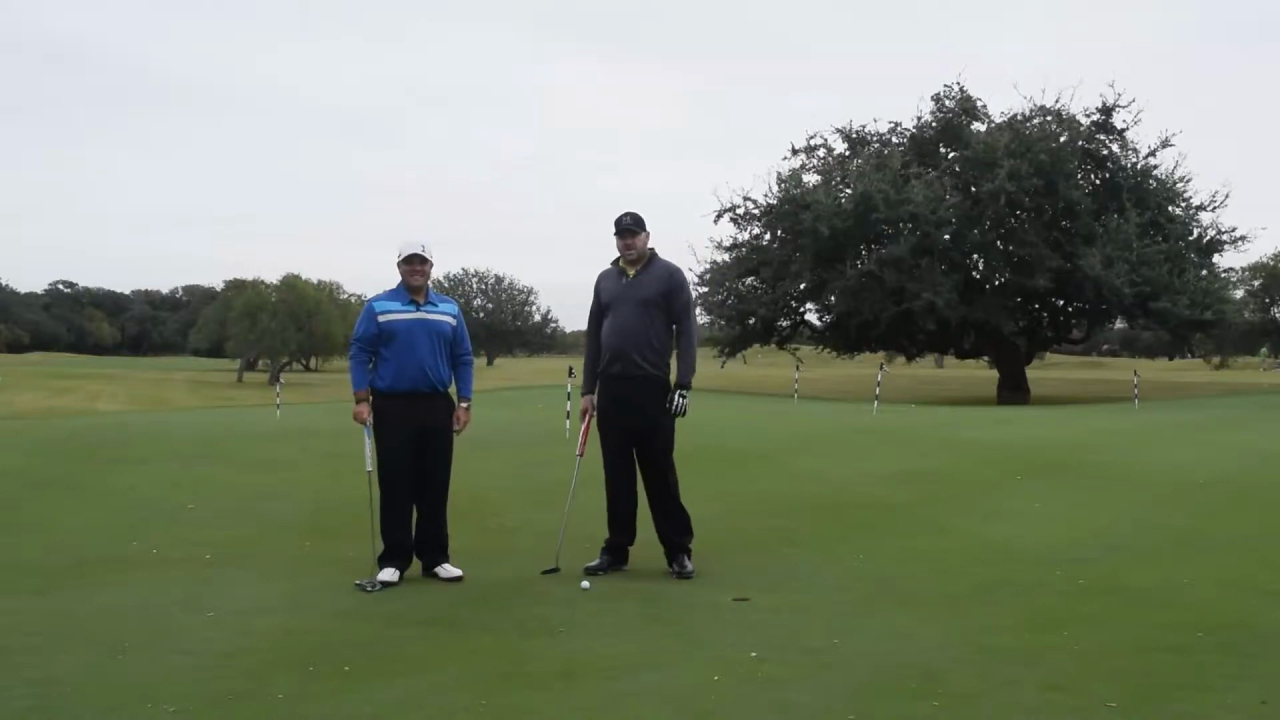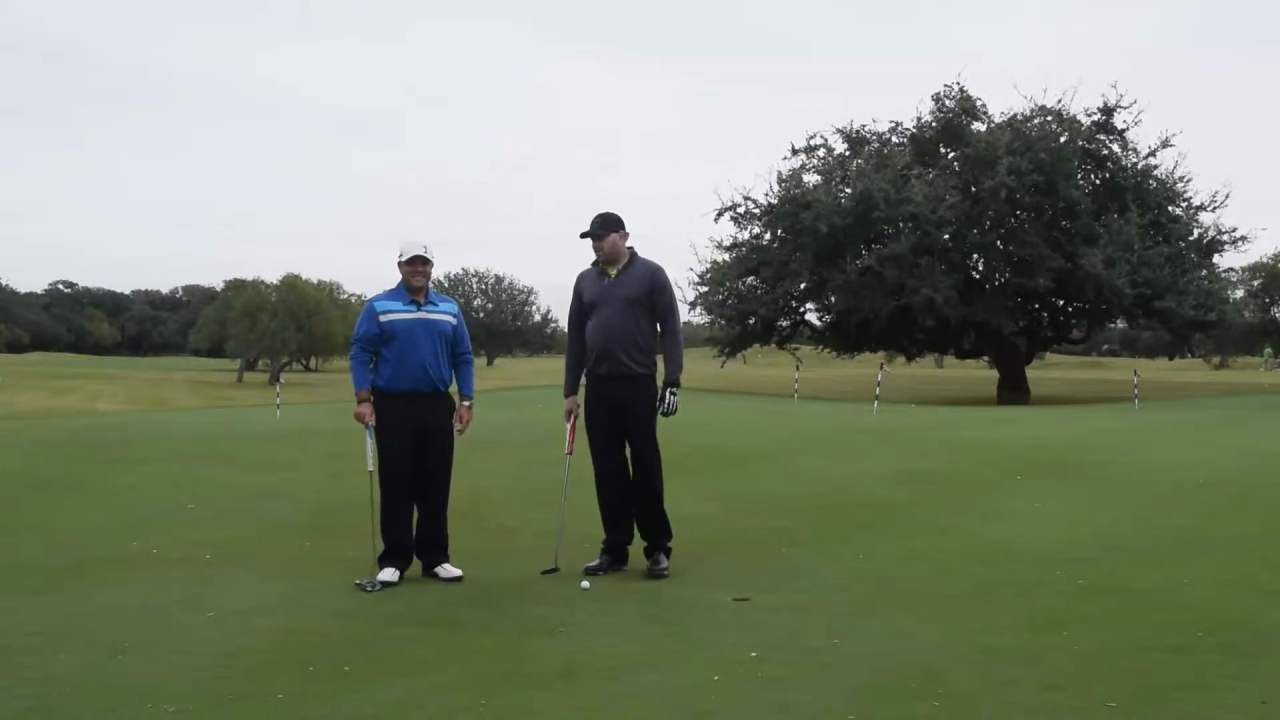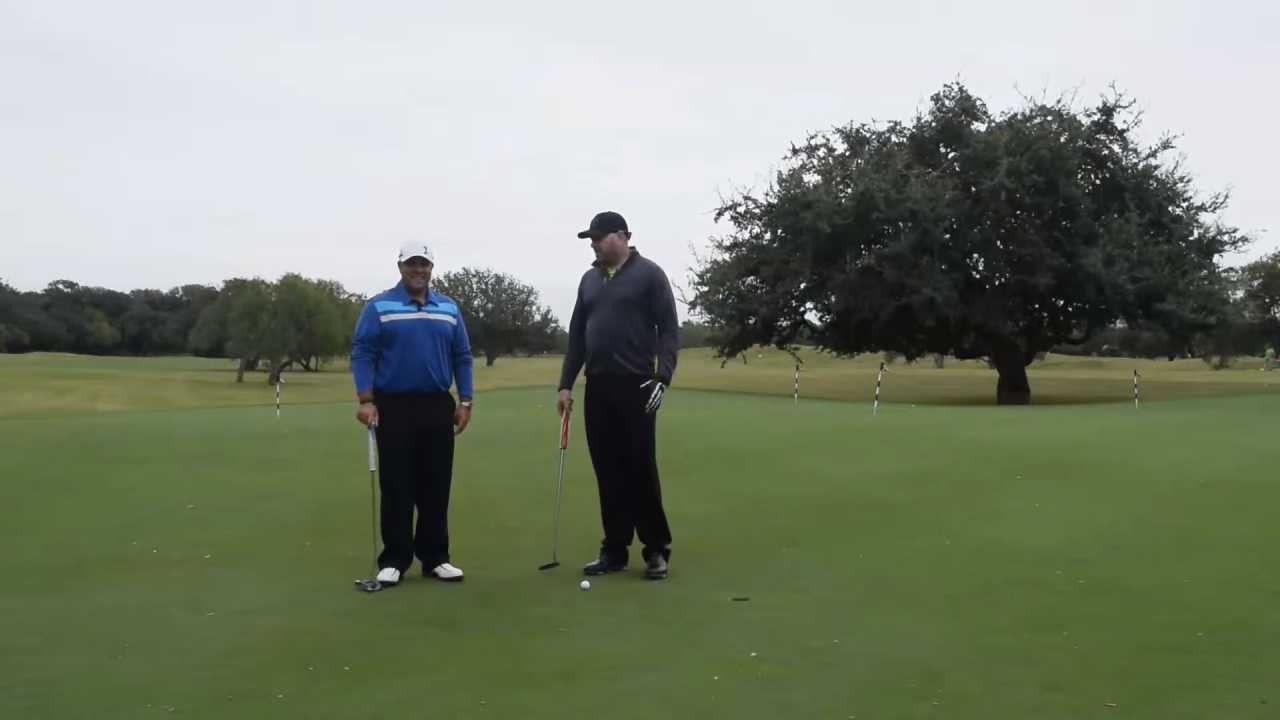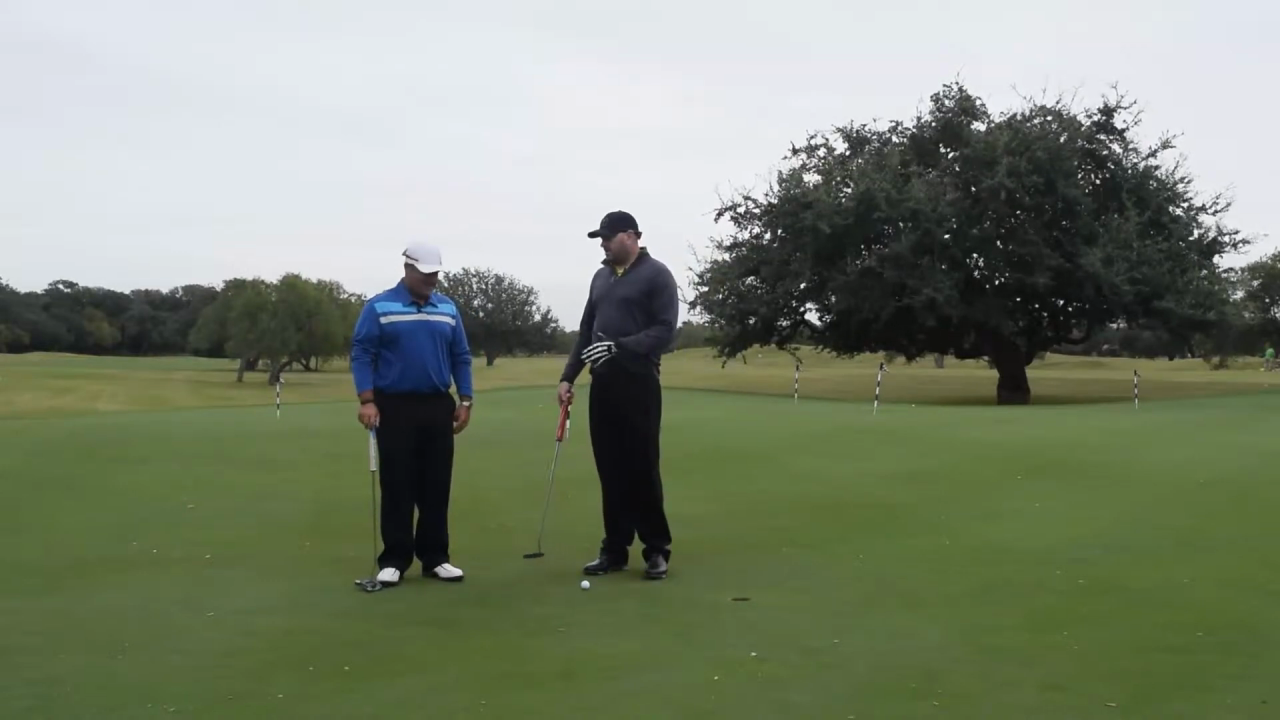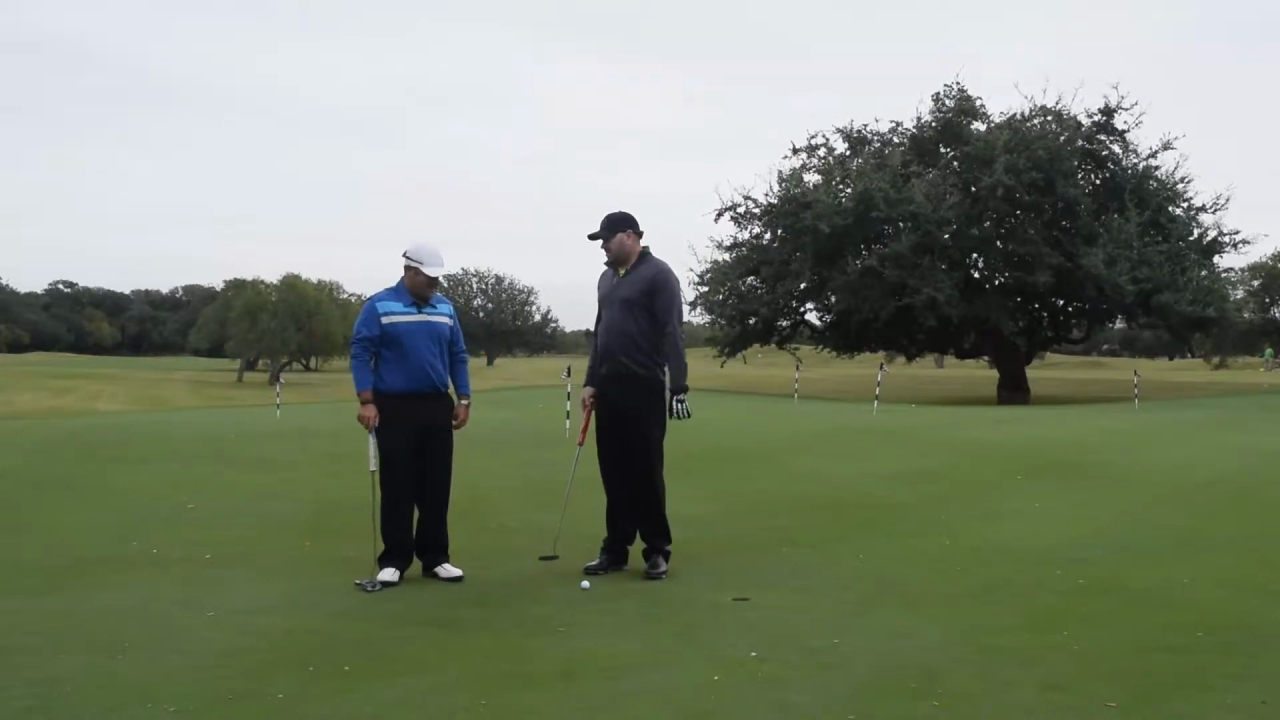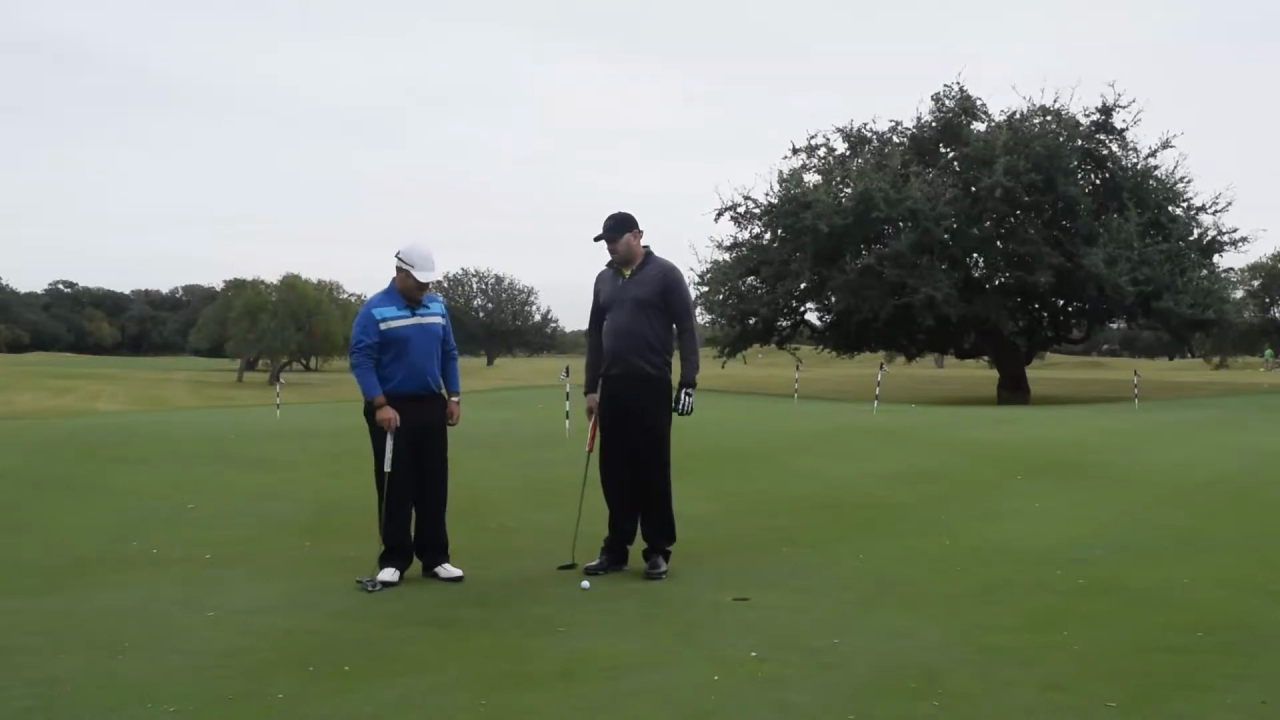
dt=0.4s
person 1, frame 1
left shoulder: (669, 275)
right shoulder: (605, 279)
left elbow: (686, 332)
right elbow: (594, 337)
left wrist: (683, 384)
right wrist: (588, 389)
left hip: (653, 387)
right hip: (611, 388)
left knee: (659, 470)
right knee: (616, 472)
left ankle: (678, 549)
right ankle: (616, 549)
person 1, frame 2
left shoulder: (650, 274)
right shoulder: (585, 280)
left elbow: (670, 329)
right elbow: (575, 338)
left wrist: (672, 381)
right wrist: (570, 390)
left hip: (639, 385)
right hip: (598, 388)
left knee: (646, 467)
right knee: (607, 471)
left ankle: (658, 546)
right ankle: (615, 548)
person 1, frame 3
left shoulder: (649, 274)
right shoulder: (589, 279)
left elbow: (669, 329)
right elbow: (577, 335)
left wrist: (662, 377)
right wrist: (566, 384)
left hip: (635, 386)
right hip: (597, 386)
left knee: (640, 469)
right knee: (607, 471)
left ankle: (657, 548)
right ankle: (614, 548)
person 1, frame 4
left shoulder: (656, 275)
right shoulder: (601, 277)
left elbow: (664, 330)
right elbow: (587, 331)
left wrist: (618, 346)
right wrist: (568, 376)
left hip: (639, 385)
right hip: (602, 385)
left knee: (643, 469)
right knee: (610, 471)
left ankle: (657, 549)
right ankle: (615, 549)
person 1, frame 5
left shoulder: (658, 274)
right shoulder: (607, 277)
left elbow: (673, 333)
left wrist: (678, 386)
right wrist: (590, 381)
left hip: (645, 389)
right hip: (609, 386)
left knee: (645, 470)
right knee: (614, 471)
left ankle: (657, 549)
right ankle: (615, 548)
person 1, frame 6
left shoulder: (664, 274)
right shoulder: (604, 279)
left elbow: (686, 329)
right elbow: (595, 336)
left wrist: (687, 382)
right wrist: (591, 387)
left hip: (651, 387)
right hip: (613, 387)
left knee: (652, 470)
right knee: (614, 471)
left ankle: (658, 550)
right ankle: (616, 548)
person 2, frame 1
left shoulder: (450, 309)
right shoulder: (378, 307)
left elbow: (463, 358)
right elbow: (359, 354)
left wrist: (463, 402)
right wrist: (362, 399)
left hip: (436, 406)
right hip: (392, 407)
left knee: (435, 487)
right knee: (395, 486)
left ankle: (435, 557)
right ankle: (393, 560)
person 2, frame 2
left shoulder: (449, 308)
right shoulder: (378, 306)
left elbow: (463, 357)
right elbow: (360, 354)
left wrist: (466, 401)
right wrist: (363, 399)
left hip: (437, 406)
right hip: (393, 406)
left knee: (436, 486)
right knee: (396, 486)
left ankle: (435, 557)
right ankle: (394, 560)
person 2, frame 3
left shoulder: (449, 308)
right shoulder: (379, 306)
left elbow: (462, 357)
right elbow: (362, 354)
left wrist: (465, 401)
right wrist: (366, 399)
left hip: (438, 406)
right hip: (394, 406)
left knee: (436, 486)
right knee: (396, 486)
left ankle: (435, 557)
right ankle: (394, 560)
person 2, frame 4
left shoulder: (448, 309)
right shoulder: (379, 306)
left elbow: (461, 357)
right elbow: (361, 355)
left wrist: (465, 401)
right wrist: (367, 400)
left hip: (438, 406)
right hip: (394, 407)
left knee: (436, 486)
right knee: (397, 487)
left ankle: (435, 557)
right ankle: (394, 560)
person 2, frame 5
left shoulder: (445, 308)
right shoulder: (379, 306)
left elbow: (458, 355)
right elbow: (360, 354)
left wrist: (463, 399)
right wrist: (366, 401)
left hip: (437, 406)
right hip: (394, 407)
left knee: (436, 486)
right knee: (397, 486)
left ankle: (435, 557)
right ankle: (394, 560)
person 2, frame 6
left shoulder: (437, 306)
right shoulder: (374, 310)
left elbow: (449, 353)
right elbow: (361, 360)
left wrist: (453, 397)
right wrist: (380, 405)
left hip: (431, 406)
right hip: (391, 409)
left knee: (434, 485)
right knee: (395, 487)
left ankle: (435, 557)
right ankle: (394, 559)
